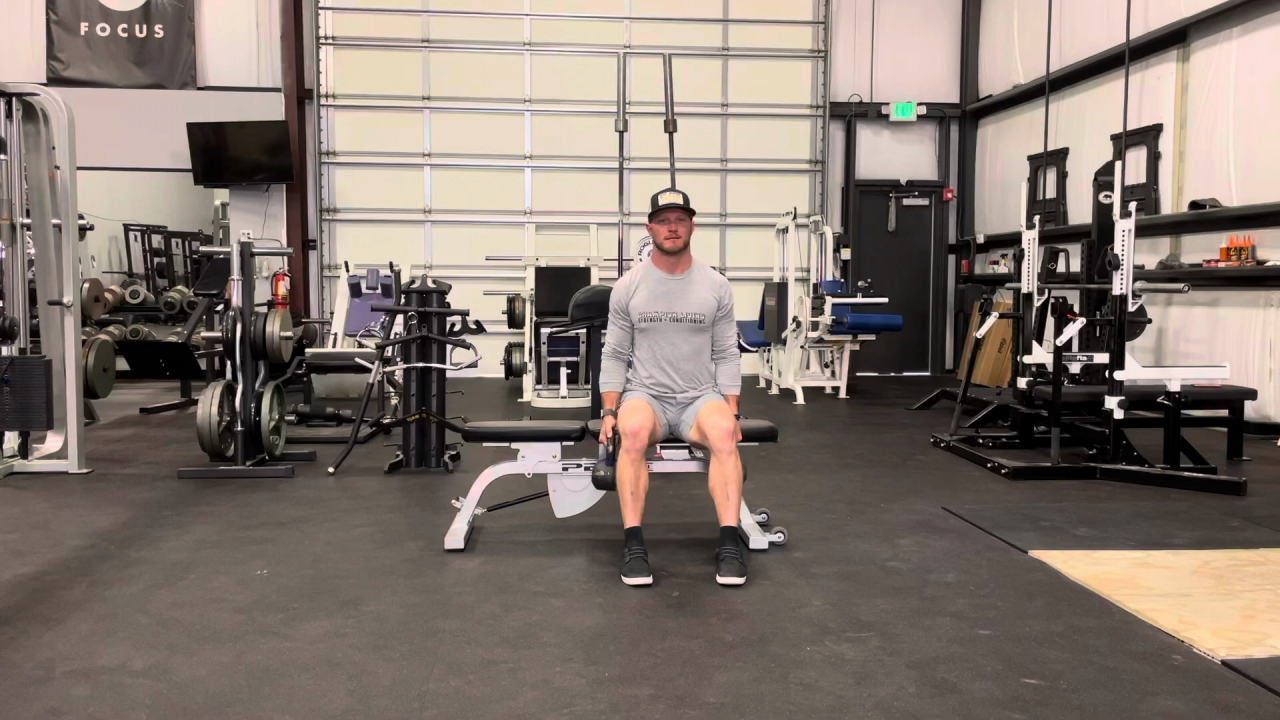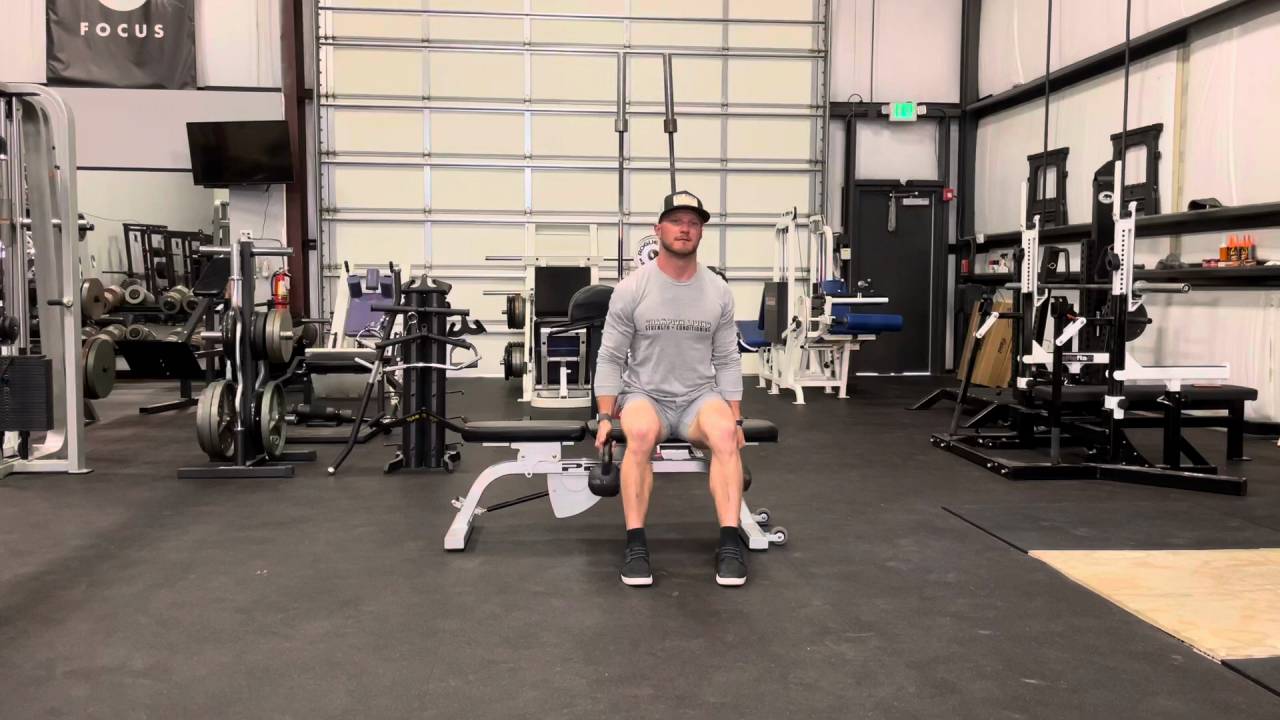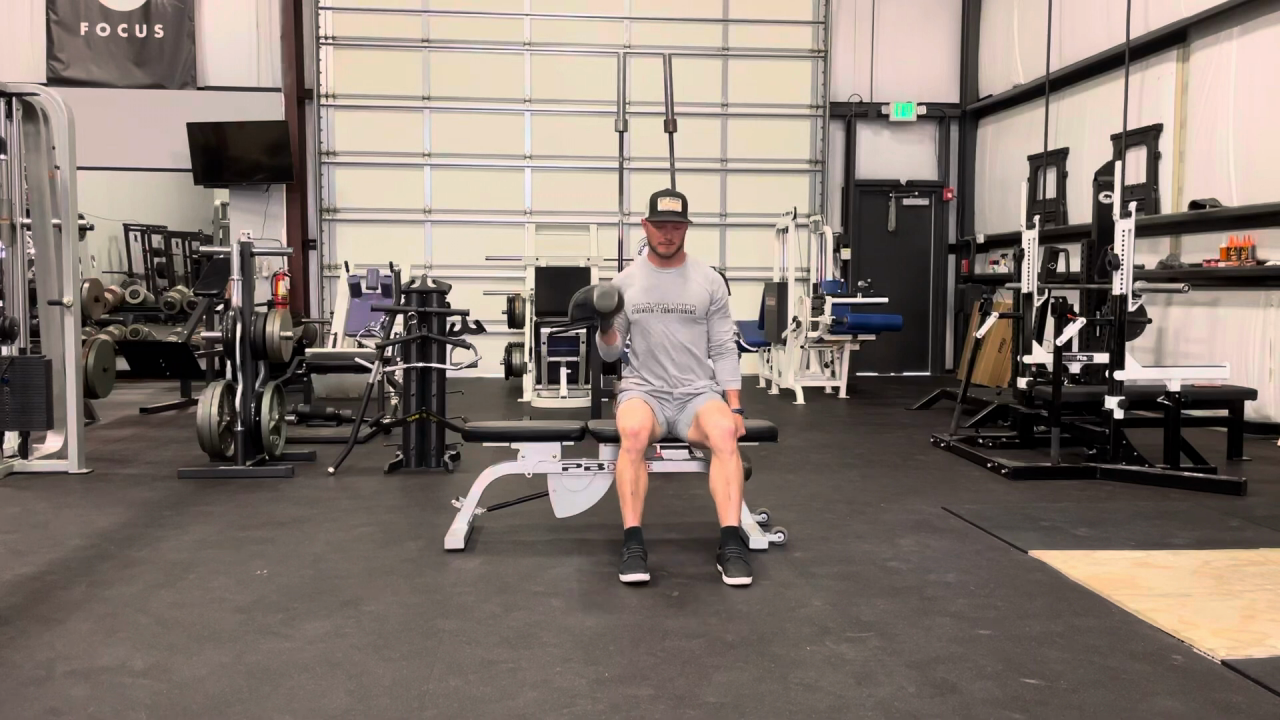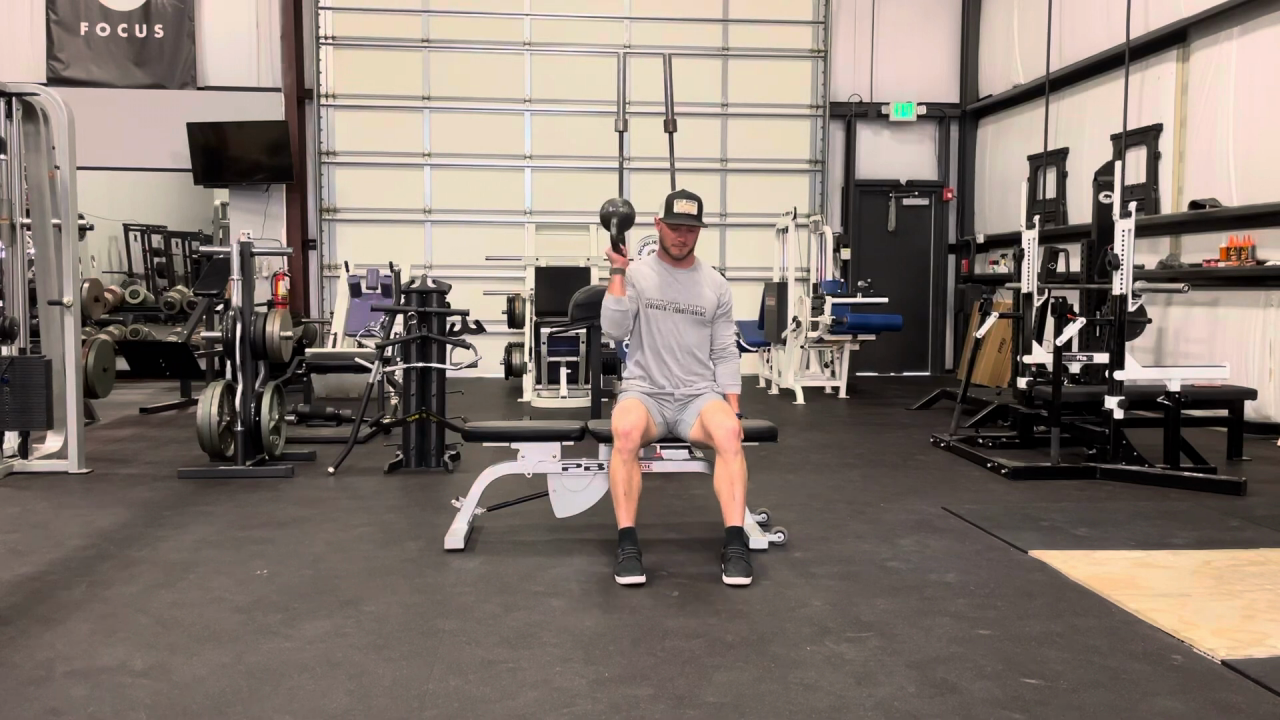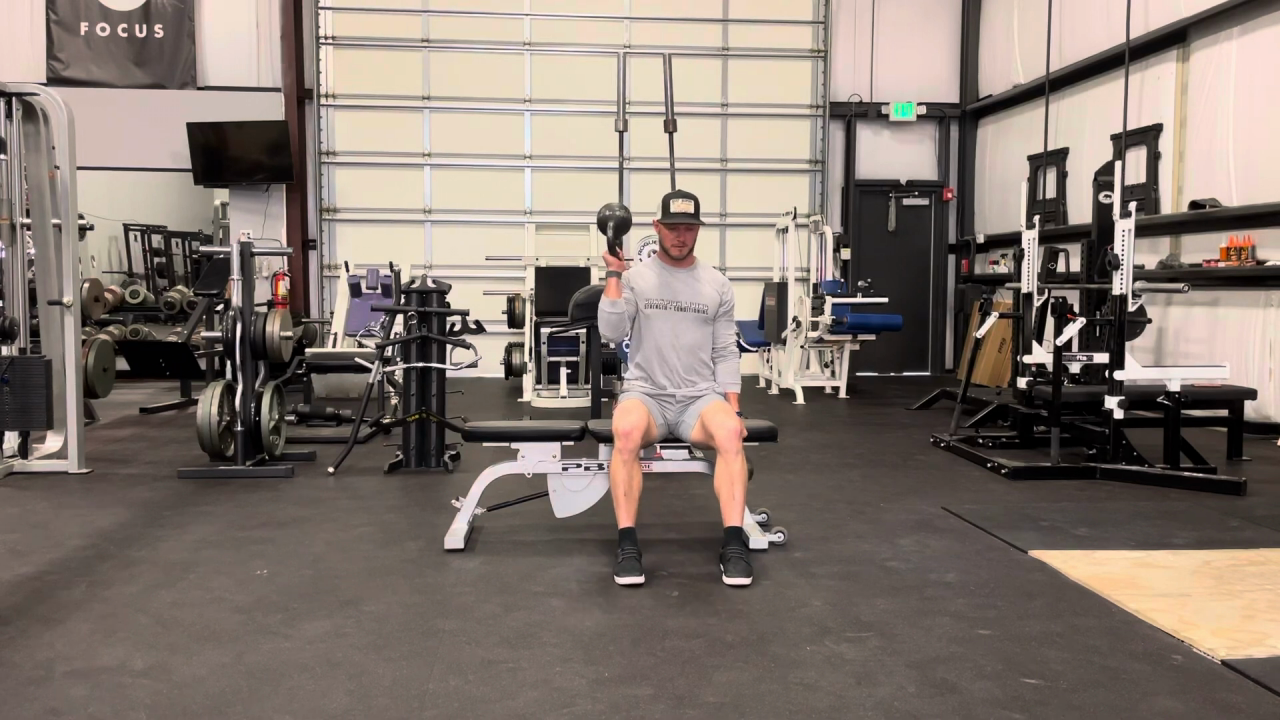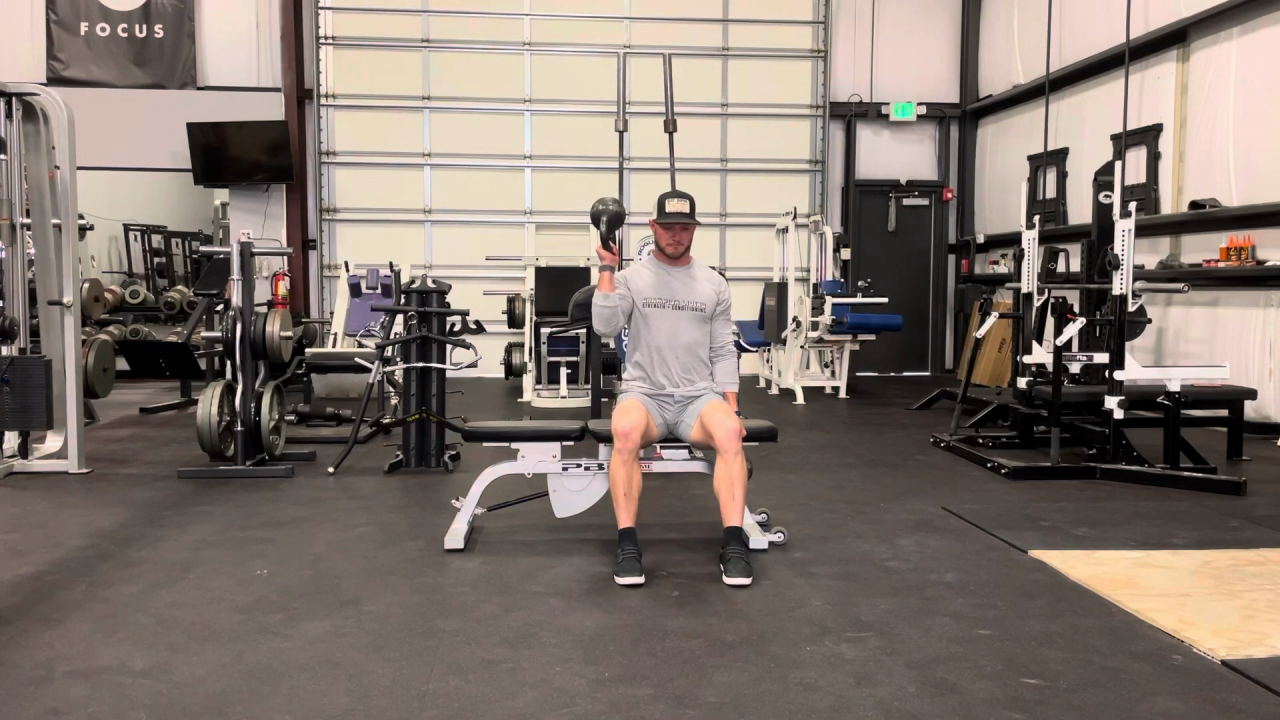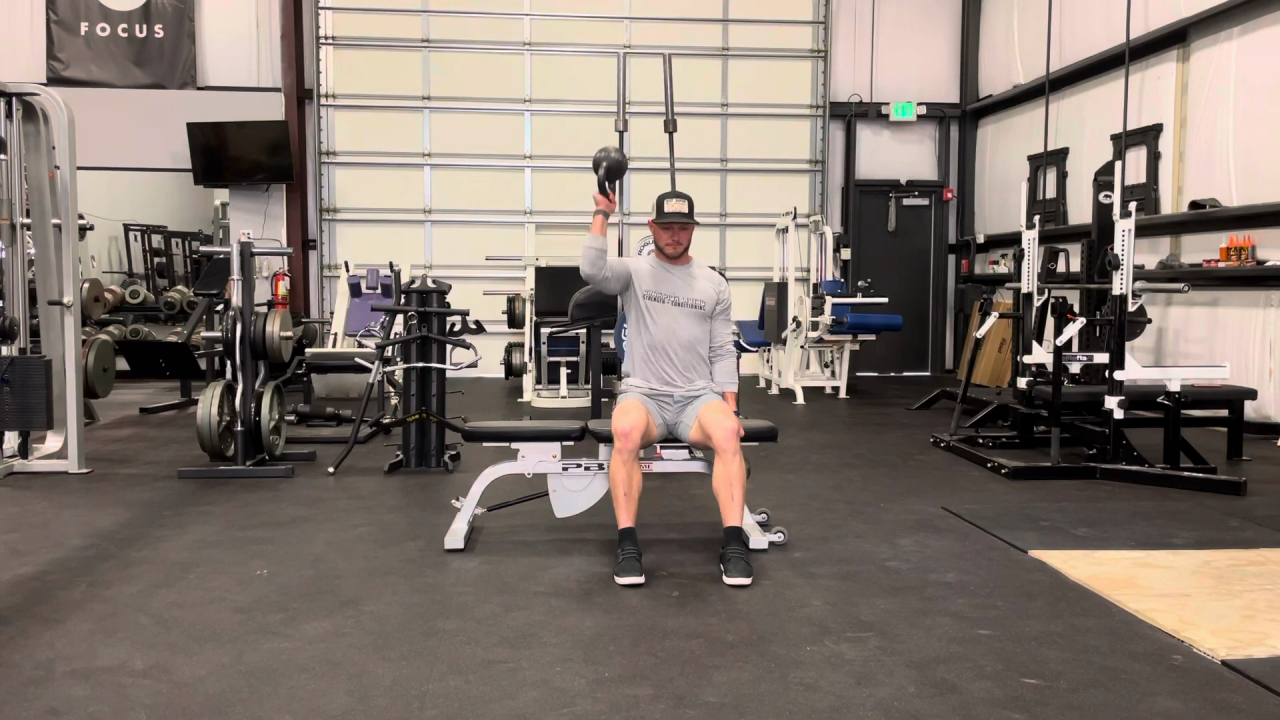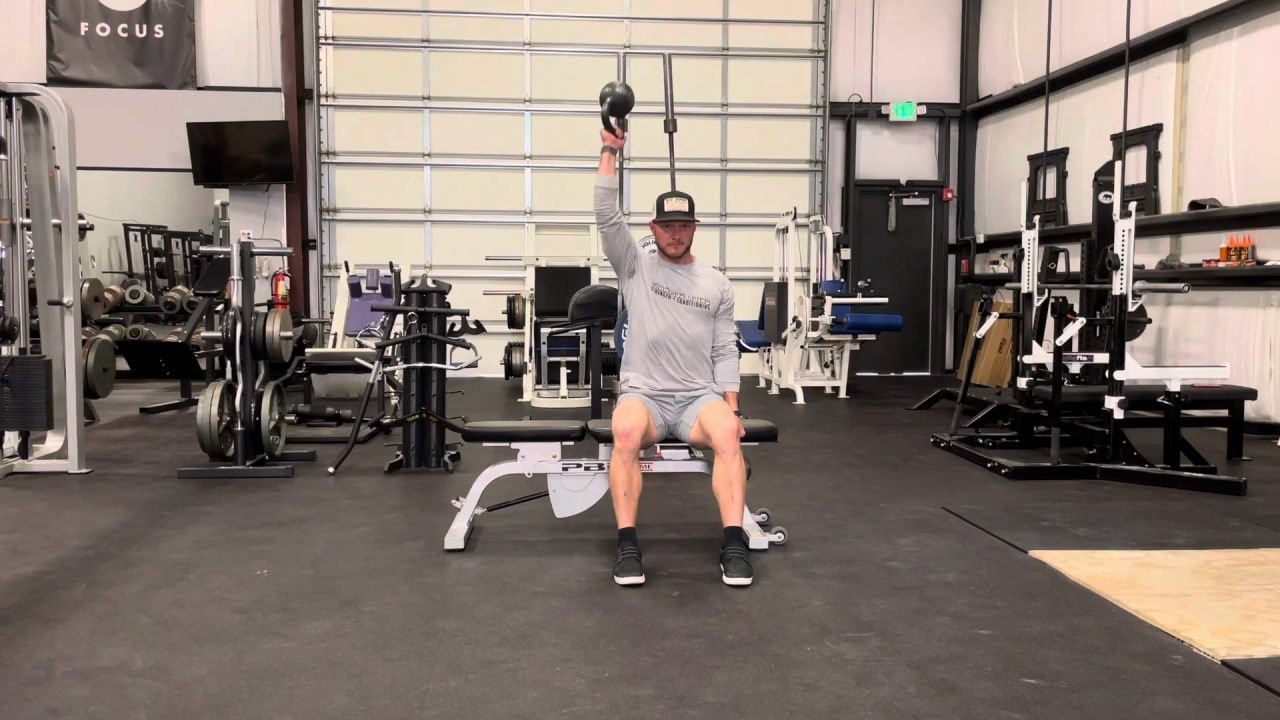
dt=0.4s
person 1, frame 1
left shoulder: (717, 286)
right shoulder: (628, 286)
left elbow: (726, 355)
right elbow: (615, 355)
left wrist: (733, 413)
right wrist: (609, 412)
left hip: (700, 396)
right hip: (645, 394)
left knee: (723, 434)
right knee: (633, 432)
left ankle: (729, 543)
right ankle: (634, 544)
person 1, frame 2
left shoulder: (719, 292)
right shoulder: (632, 288)
left elbow: (727, 360)
right elbow: (611, 357)
left wrist: (736, 418)
right wrist: (606, 414)
left hip: (699, 398)
right hip: (645, 396)
left knee: (724, 434)
right knee: (641, 434)
left ankle: (730, 543)
right ankle: (635, 544)
person 1, frame 3
left shoulder: (709, 281)
right shoulder: (625, 280)
left elbow: (724, 349)
right elbow: (611, 354)
left wrist: (735, 407)
right wrist: (608, 325)
left hip: (698, 393)
right hip: (644, 392)
left knee: (724, 434)
right knee: (634, 433)
left ankle: (731, 543)
right ankle: (633, 543)
person 1, frame 4
left shoulder: (716, 285)
right shoulder: (636, 274)
left elbow: (725, 354)
right elbow: (615, 328)
left wrist: (734, 411)
right wrist: (618, 271)
left hip: (698, 395)
right hip: (644, 392)
left knee: (728, 434)
right knee: (625, 432)
left ankle: (734, 543)
right ankle: (627, 544)
person 1, frame 5
left shoulder: (718, 285)
right shoulder: (635, 278)
left elbow: (726, 353)
right elbow: (611, 332)
left wrist: (735, 410)
right wrist: (614, 274)
left hip: (700, 396)
right hip: (645, 393)
left knee: (730, 433)
right knee: (626, 432)
left ankle: (733, 544)
right ankle: (627, 544)
person 1, frame 6
left shoulder: (713, 283)
right shoulder: (632, 277)
left elbow: (724, 351)
right elbow: (605, 326)
left wrist: (733, 408)
right wrist: (607, 268)
left hip: (699, 395)
right hip: (644, 393)
left knee: (729, 433)
right knee: (625, 432)
left ankle: (733, 544)
right ankle: (627, 545)
person 1, frame 7
left shoulder: (714, 283)
right shoulder: (634, 272)
left elbow: (723, 352)
right elbow: (592, 270)
left wrist: (730, 408)
right wrist: (602, 214)
left hip: (698, 396)
right hip: (644, 393)
left knee: (727, 435)
right knee: (625, 432)
left ankle: (734, 545)
right ankle: (627, 545)
person 1, frame 8
left shoulder: (716, 283)
right shoulder: (635, 266)
left elbow: (725, 351)
right elbow: (607, 214)
left wrist: (732, 407)
right wrist: (609, 151)
left hip: (698, 396)
right hip: (643, 393)
left knee: (727, 435)
right knee: (626, 432)
left ankle: (734, 544)
right ankle: (627, 544)
